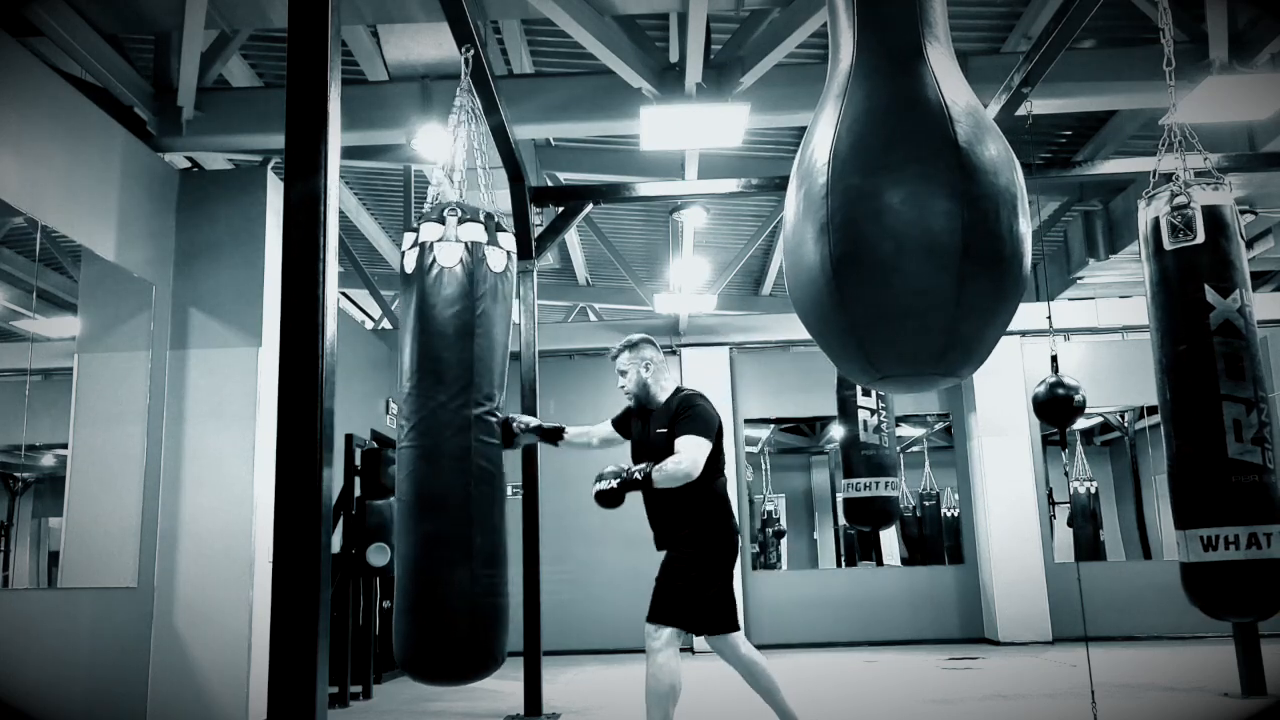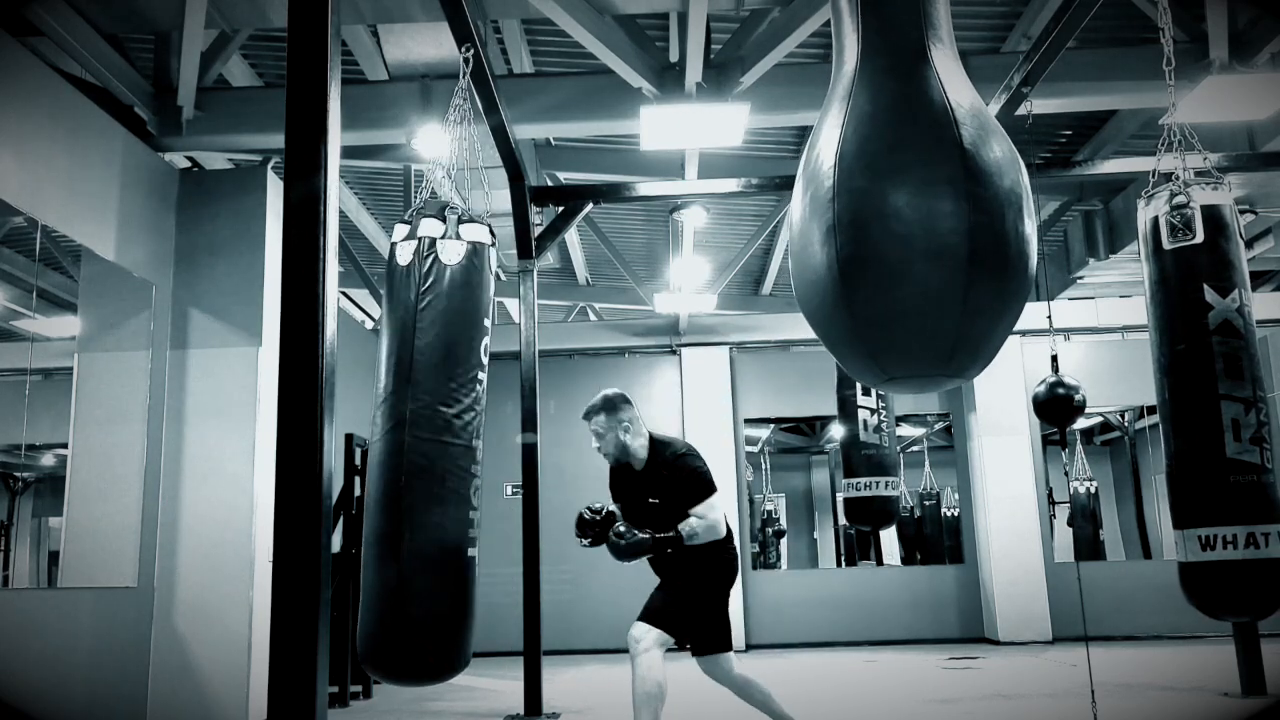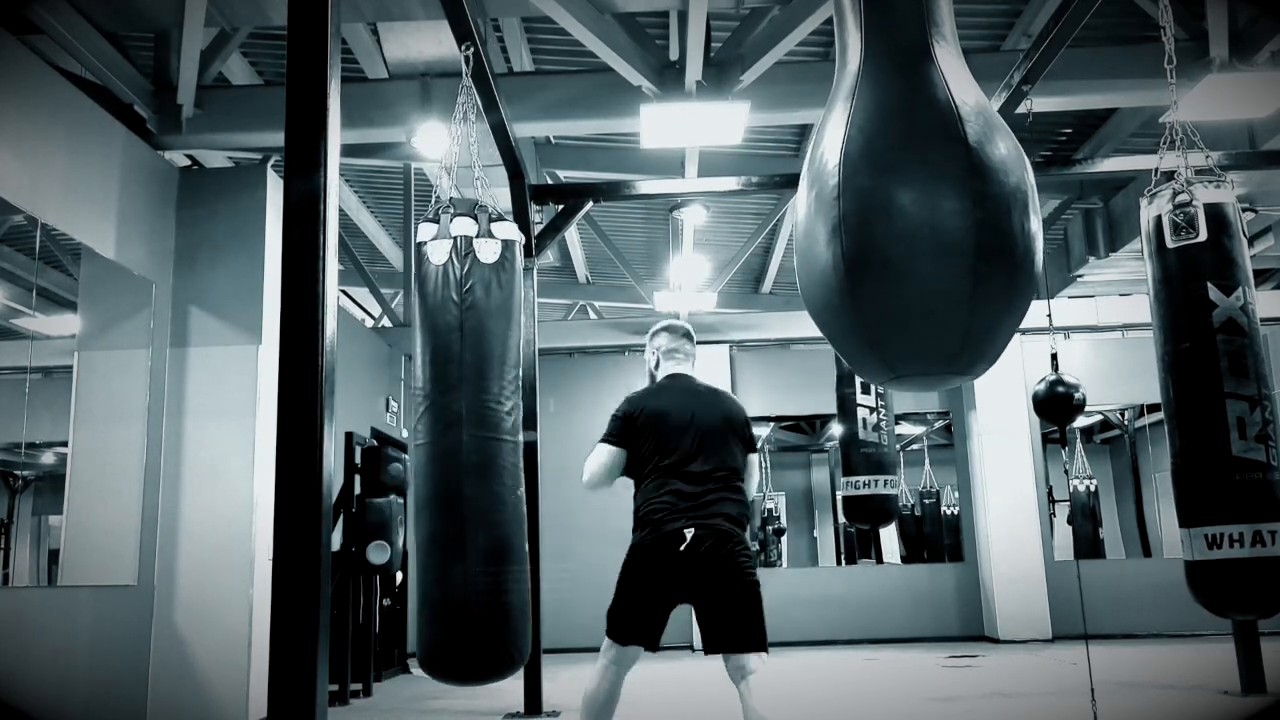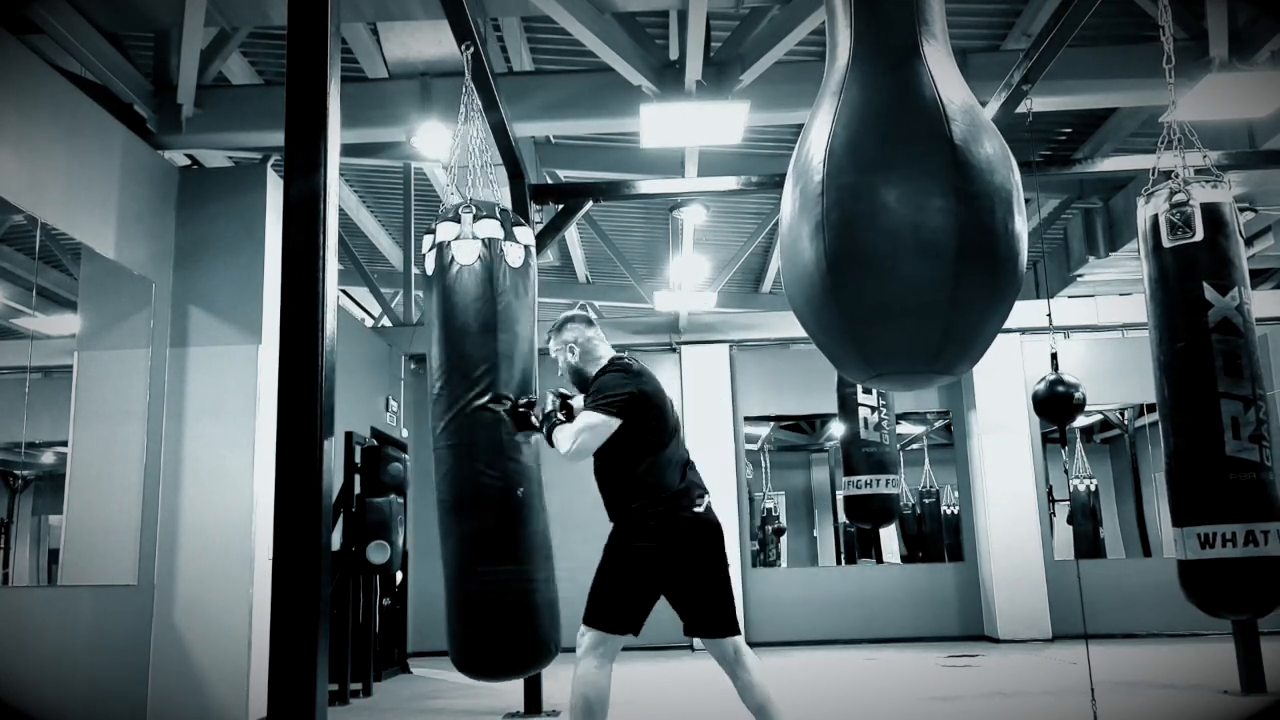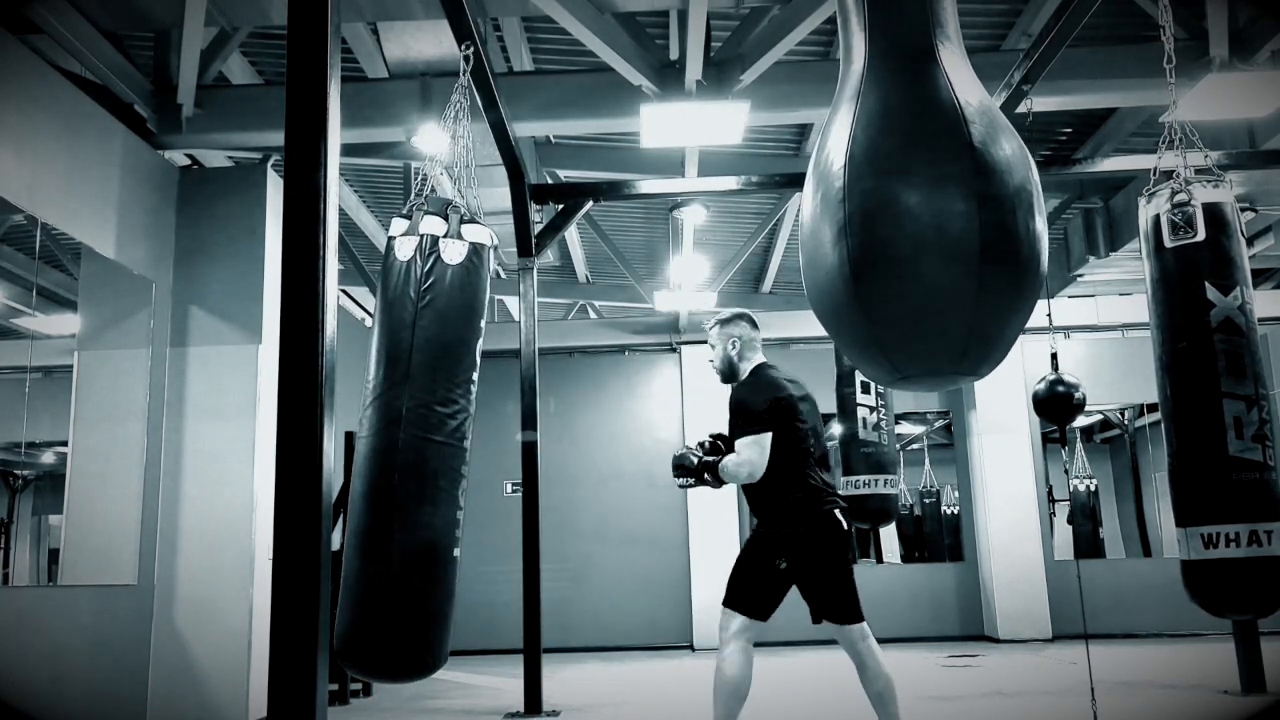
dt=1s
person 1, frame 1
left shoulder: (692, 407)
right shoulder: (641, 413)
left elbow: (688, 465)
right elbow: (592, 436)
left wrist: (631, 478)
right wrist: (538, 430)
left hip: (700, 542)
right hip: (699, 542)
left knee: (661, 638)
right knee: (726, 641)
person 1, frame 2
left shoulder: (677, 459)
right shoulder: (621, 467)
left elbow: (714, 524)
right elbow: (632, 519)
left wrist: (653, 541)
right wrist: (604, 527)
left hip: (704, 569)
right hip: (686, 570)
left knee: (645, 642)
right knee: (718, 665)
person 1, frame 3
left shoulder: (636, 406)
right shoulder: (731, 408)
left elbow: (593, 479)
right elbow: (749, 487)
left hip: (658, 545)
right hip: (727, 548)
left knee: (615, 658)
right knee: (747, 673)
person 1, frame 4
left shoulder: (617, 379)
right shoulder: (627, 372)
left elbow: (576, 446)
left wrist: (548, 421)
right wrist: (561, 413)
left hip: (651, 528)
right hip: (696, 523)
left knee: (594, 648)
right knee: (729, 645)
person 1, frame 5
left shoulder: (749, 391)
right shoulder: (791, 385)
left elbow: (750, 468)
left wrist: (702, 465)
right wrist: (725, 452)
left hip: (787, 528)
right hip: (825, 521)
left knee: (736, 632)
right knee: (856, 637)
